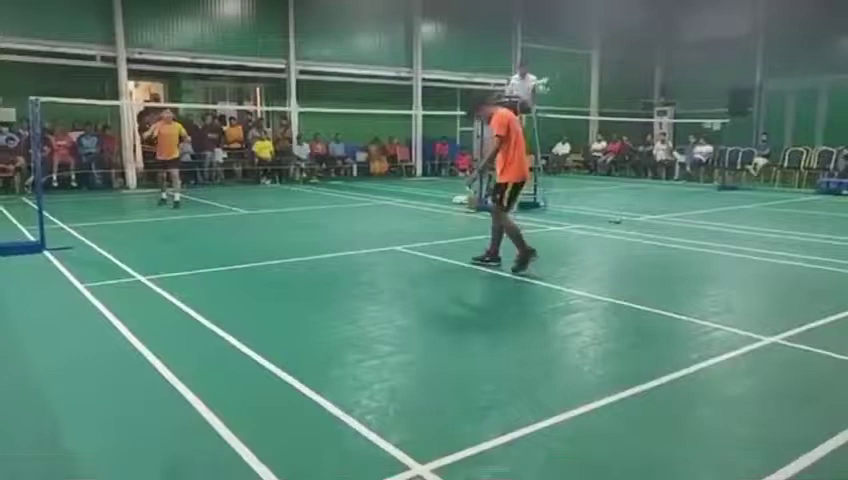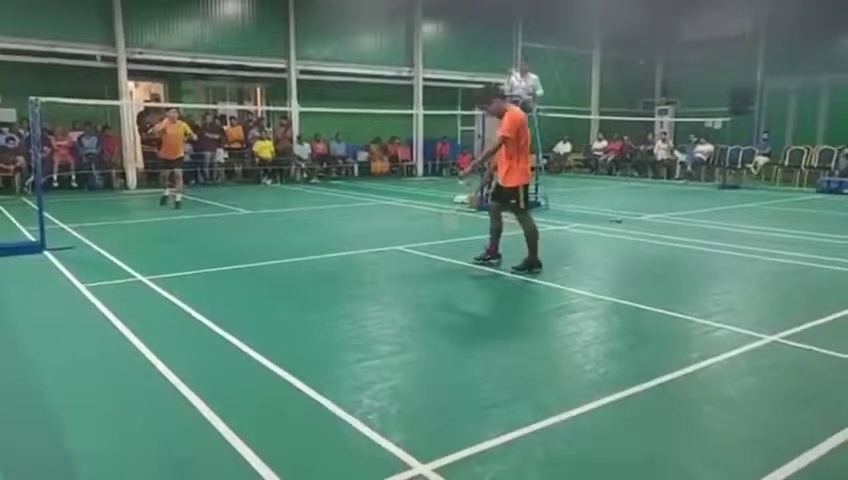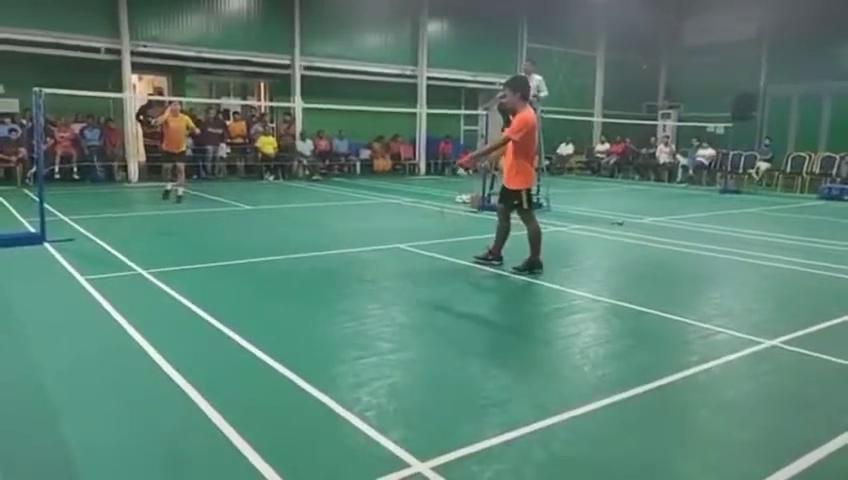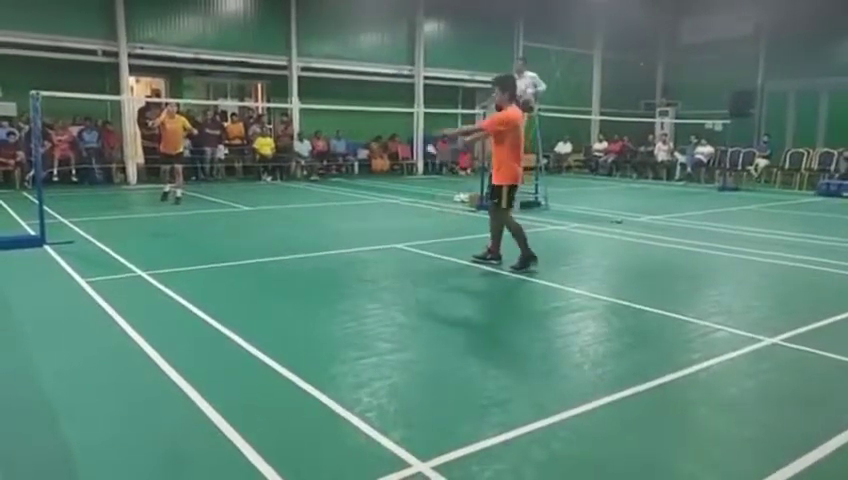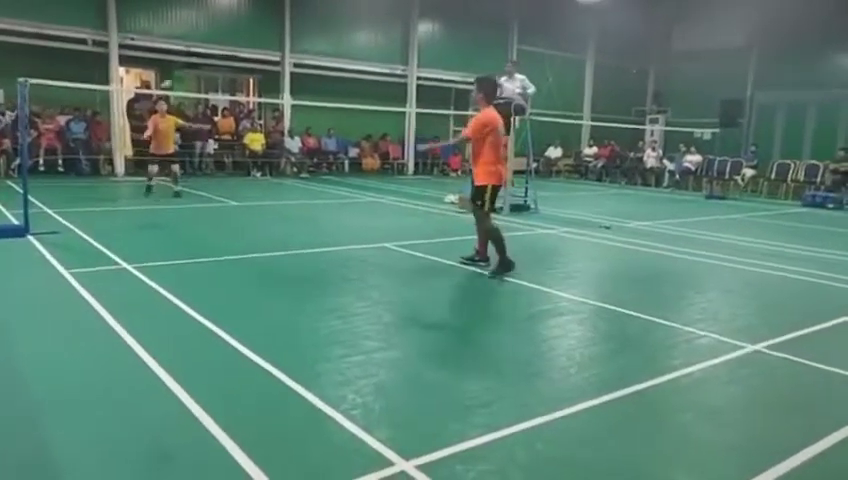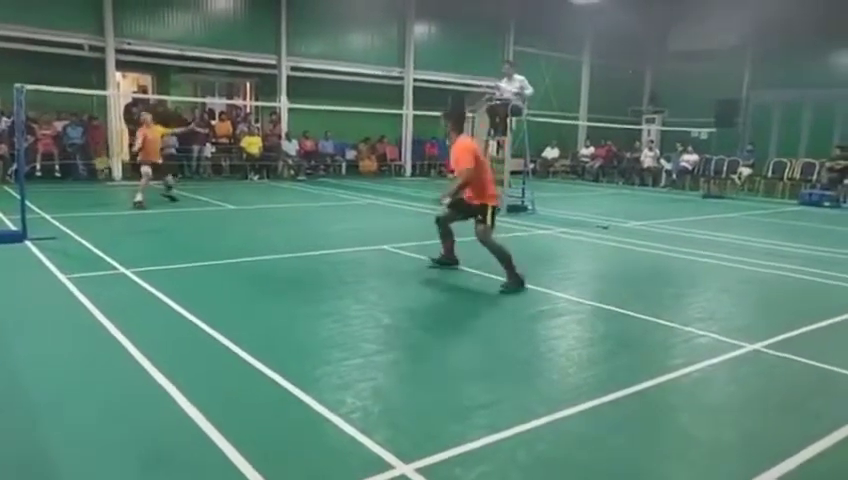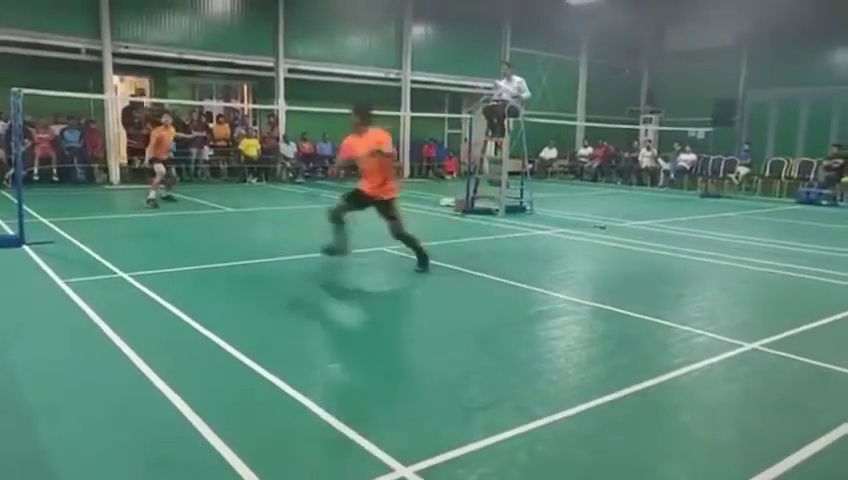
dt=0.5s
person 1, frame 1
left shoulder: (500, 116)
right shoulder: (505, 116)
left elbow: (496, 148)
left wrist: (478, 171)
left hip: (512, 173)
right hip: (509, 172)
left knee: (500, 213)
right knee: (495, 210)
left ankle: (525, 251)
right ankle: (493, 254)
person 1, frame 2
left shoulder: (513, 115)
right shoulder: (508, 116)
left elbow: (496, 146)
left wrist: (473, 165)
right wrist: (490, 171)
left hip: (516, 176)
right hip: (505, 175)
left knee: (523, 216)
right knee: (494, 209)
left ankle: (533, 261)
right ankle: (493, 253)
person 1, frame 3
left shoulder: (525, 117)
right shoulder: (521, 116)
left elbow: (499, 143)
left wrist: (473, 156)
left hip: (520, 177)
right hip: (511, 176)
left knee: (528, 217)
right knee: (503, 213)
left ankle: (535, 261)
right ankle: (495, 254)
person 1, frame 4
left shoulder: (507, 116)
right shoulder: (512, 114)
left elbow: (476, 128)
right elbow: (486, 130)
left wrist: (452, 132)
right wrist: (466, 139)
left hip: (506, 175)
right hip: (502, 173)
left knee: (503, 215)
right knee: (495, 213)
left ankle: (527, 255)
right ankle: (493, 252)
person 1, frame 5
left shoulder: (485, 117)
right shoulder: (491, 115)
left elbow: (459, 140)
left wrist: (432, 146)
left hip: (488, 176)
right hip: (485, 175)
left knee: (483, 218)
right knee: (480, 215)
left ankle: (505, 260)
right ankle: (481, 254)
person 1, frame 6
left shoulder: (464, 145)
right shoulder: (457, 145)
left elbow: (467, 176)
left wrist: (450, 195)
right wrist: (451, 196)
left hip: (485, 199)
right hip: (470, 197)
left knee: (483, 236)
right knee: (441, 219)
left ankle: (514, 277)
right ankle: (448, 256)
person 1, frame 7
left shoulder: (380, 135)
right shoulder: (349, 142)
left elbow: (392, 153)
right elbow: (340, 164)
left wrist: (380, 151)
left hip: (385, 191)
right hip: (364, 189)
left knee: (398, 232)
right knee: (335, 211)
left ankle: (422, 256)
right ankle: (340, 244)
